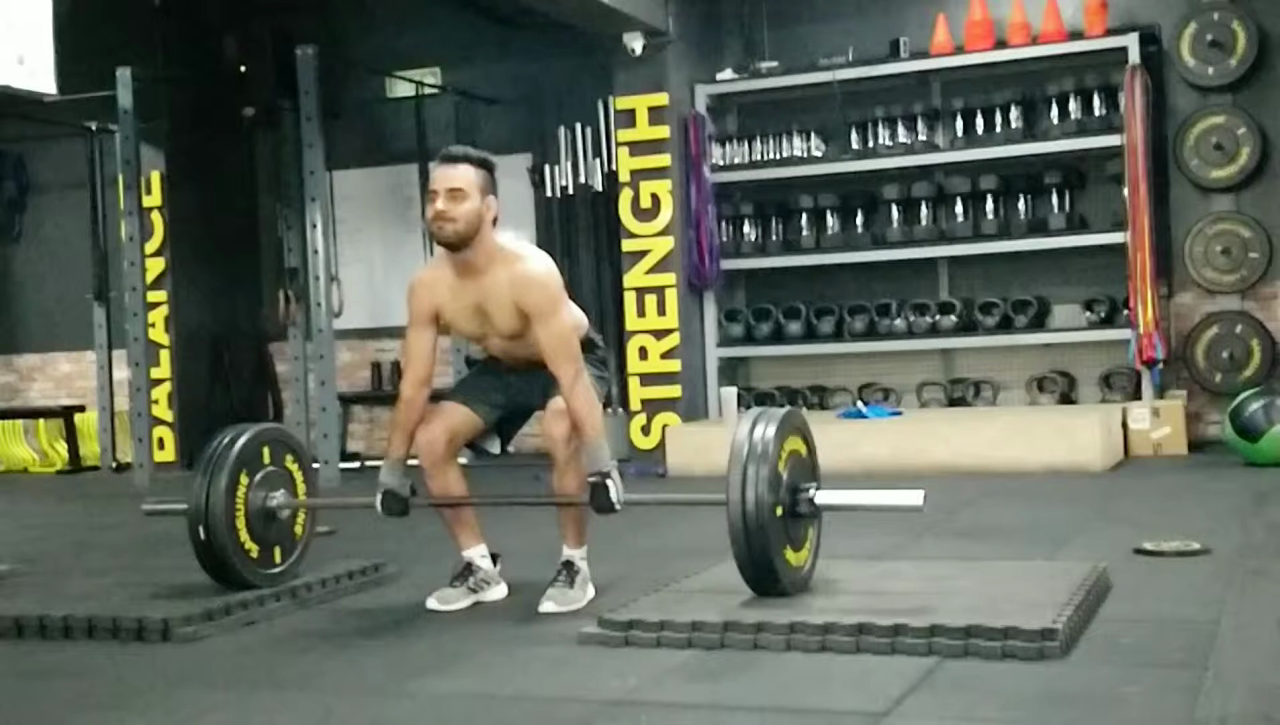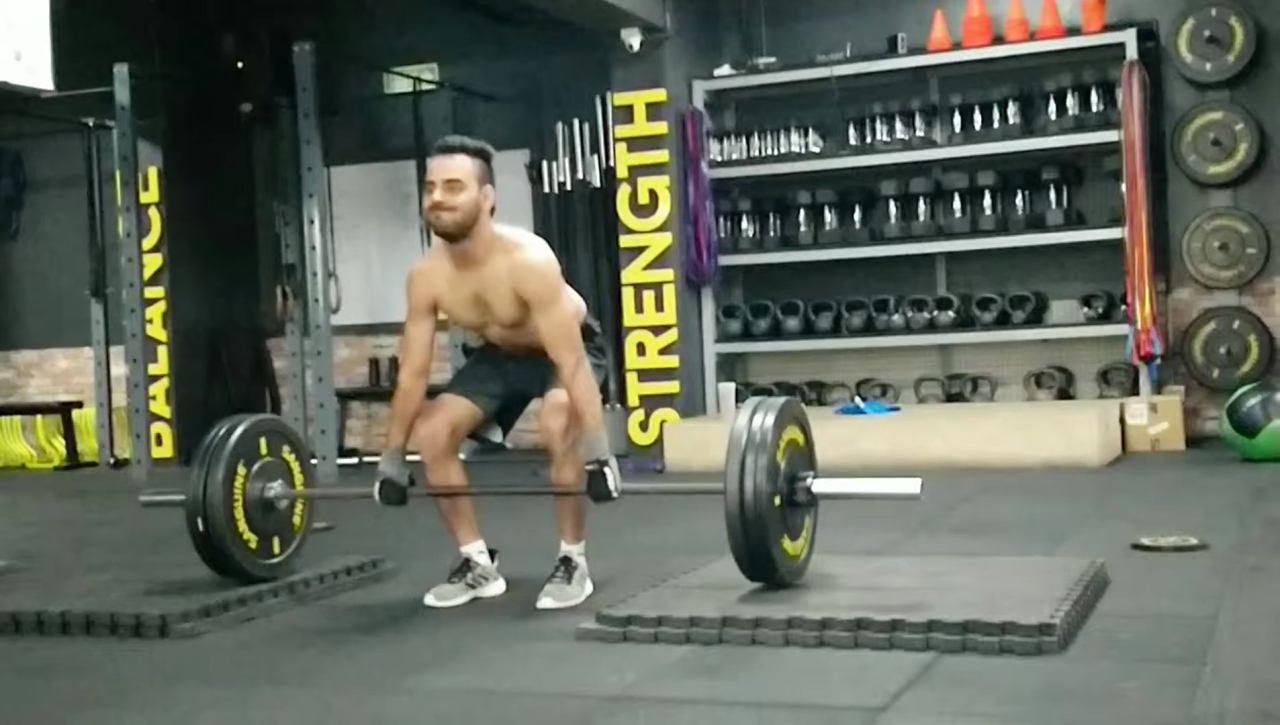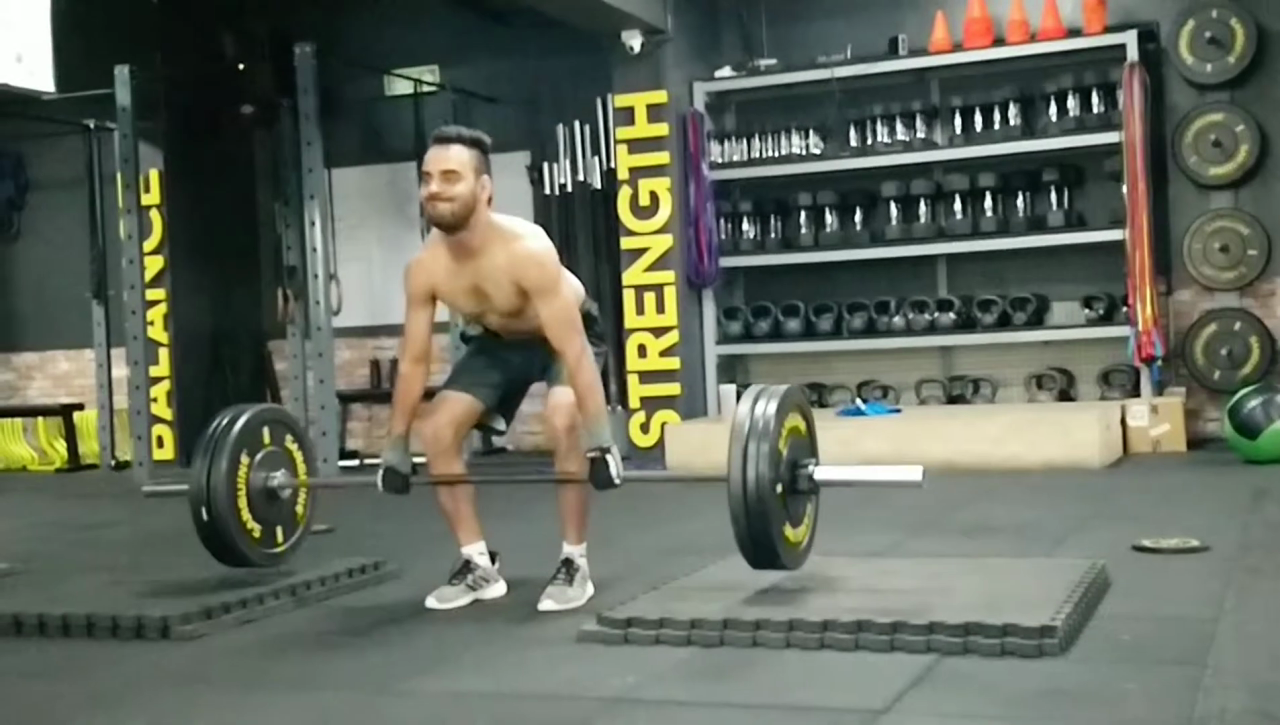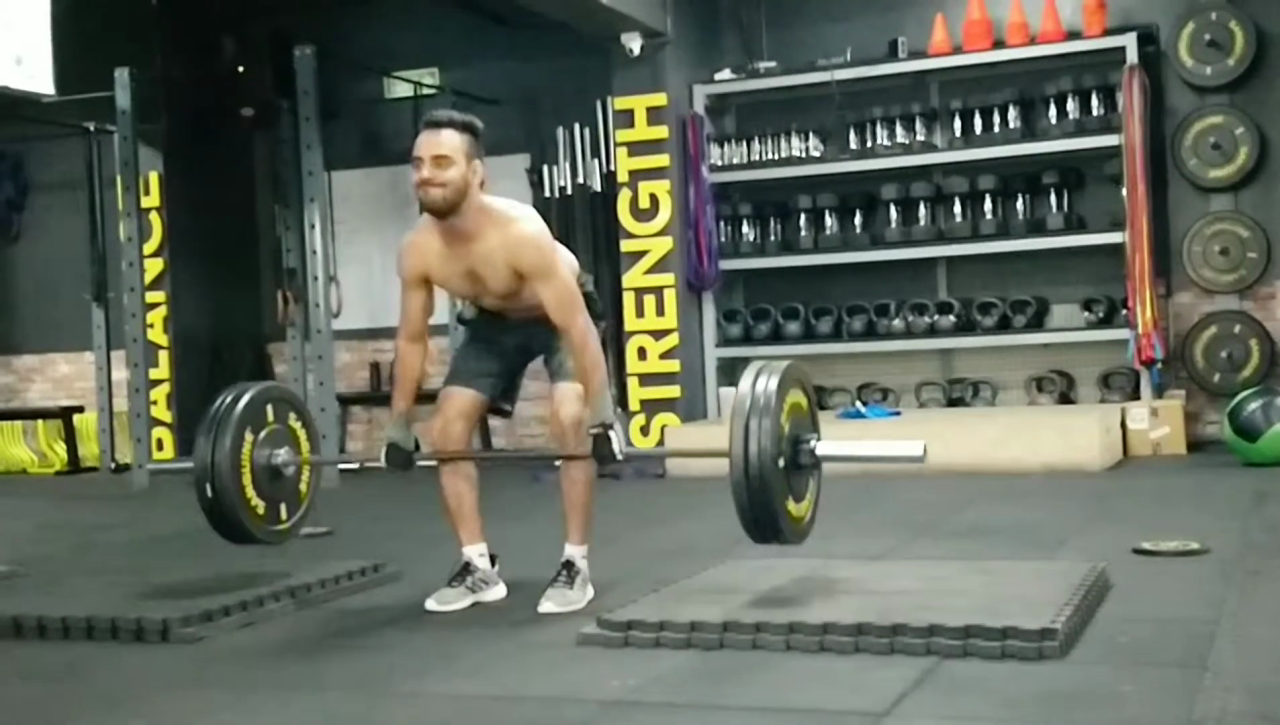
dt=0.4s
person 1, frame 1
left shoulder: (531, 273)
right shoulder: (426, 286)
left elbow: (570, 376)
right elbow: (413, 383)
left wrist: (601, 465)
right wrist: (393, 469)
left hip: (573, 360)
right hip: (501, 368)
left knee: (561, 432)
right knee: (430, 439)
left ankle: (574, 566)
right ankle: (480, 566)
person 1, frame 2
left shoulder: (529, 262)
right shoulder: (426, 276)
left elbow: (570, 364)
right elbow: (412, 373)
left wrist: (599, 452)
right wrist: (392, 459)
left hip: (569, 348)
right hip: (499, 355)
left knee: (558, 424)
right knee: (431, 433)
left ankle: (572, 562)
right ankle: (478, 563)
person 1, frame 3
left shoulder: (528, 250)
right shoulder: (424, 266)
left elbow: (572, 352)
right elbow: (413, 360)
left wrist: (600, 441)
right wrist: (395, 449)
left hip: (567, 334)
right hip: (497, 340)
left knee: (563, 421)
right knee: (437, 431)
left ankle: (574, 564)
right ankle: (479, 565)
person 1, frame 4
left shoulder: (521, 233)
right shoulder: (417, 248)
left elbow: (577, 330)
right elbow: (411, 338)
left wrist: (603, 418)
right wrist: (398, 427)
left hip: (561, 314)
right hip: (494, 320)
left knee: (569, 420)
right knee: (447, 428)
left ankle: (575, 566)
right ankle: (479, 566)
